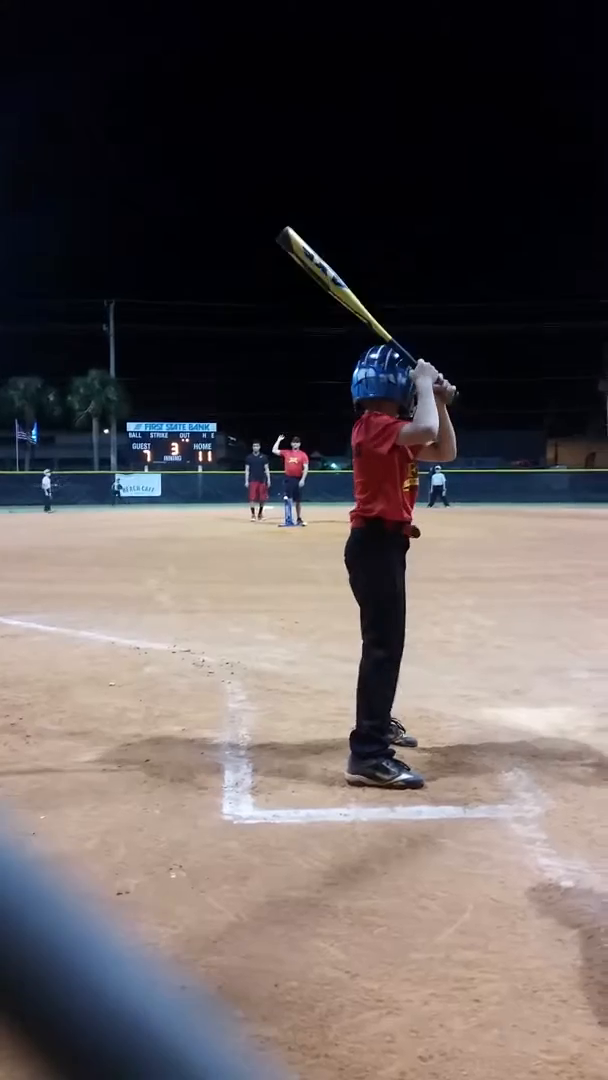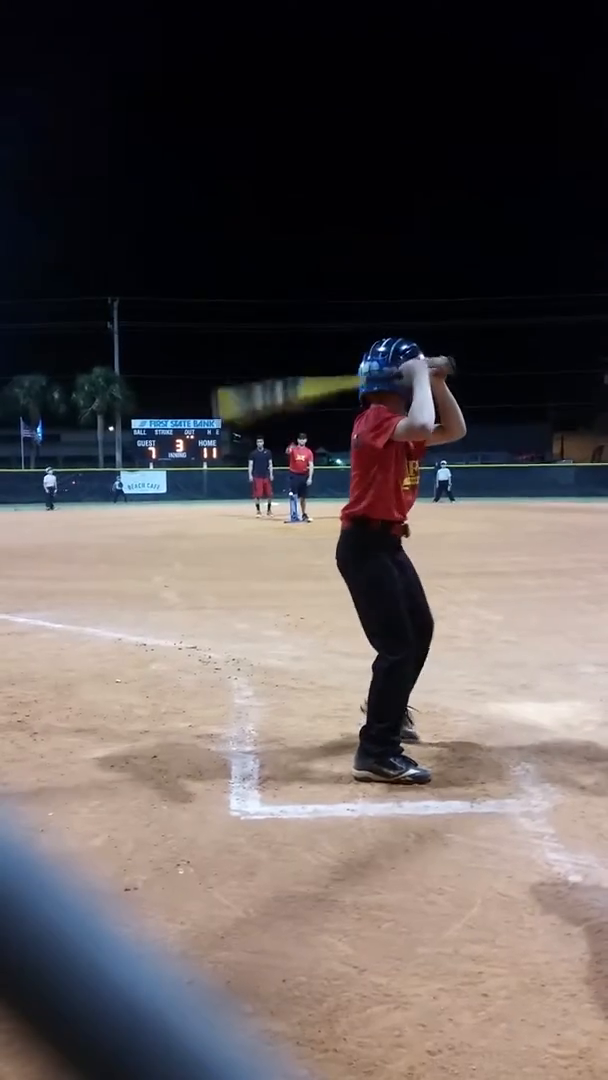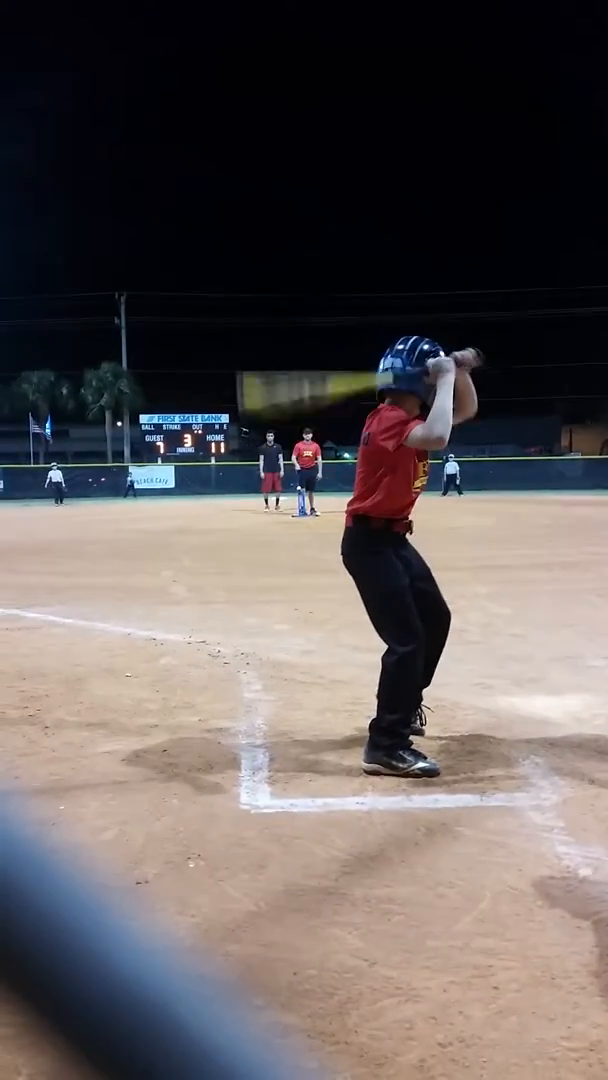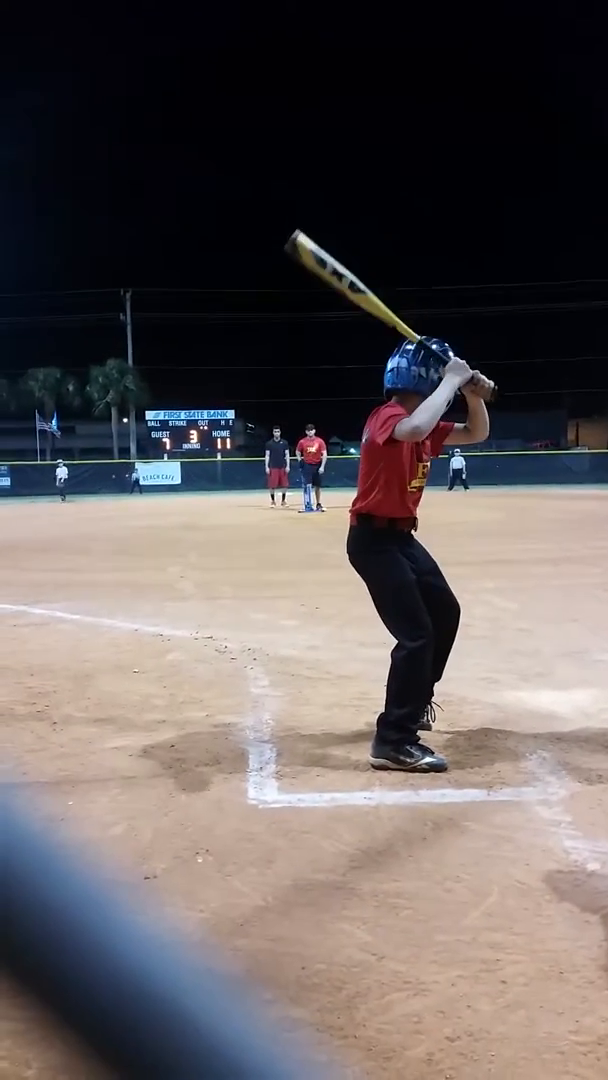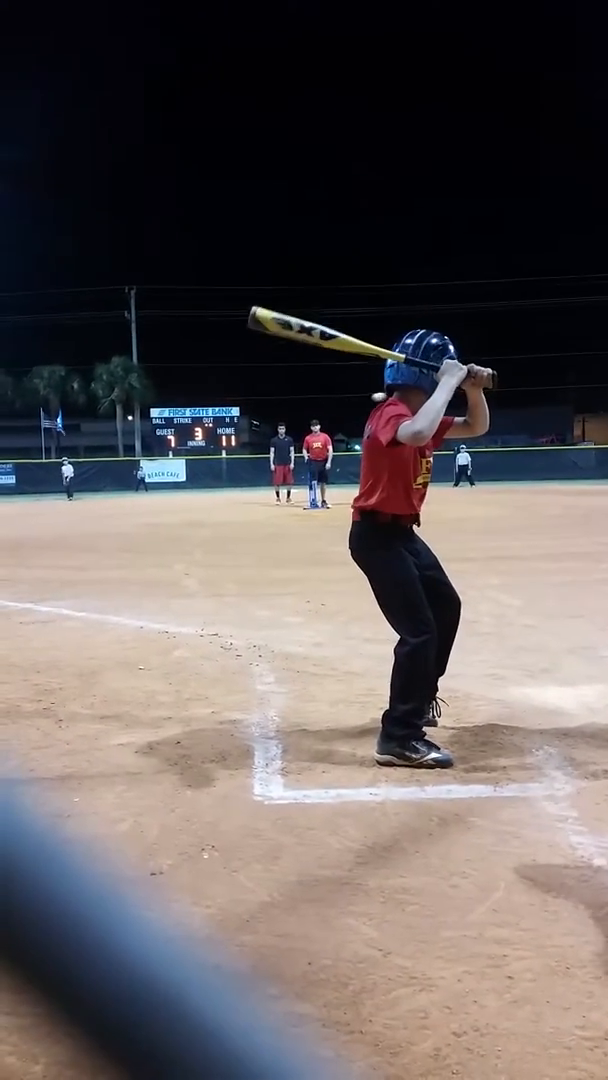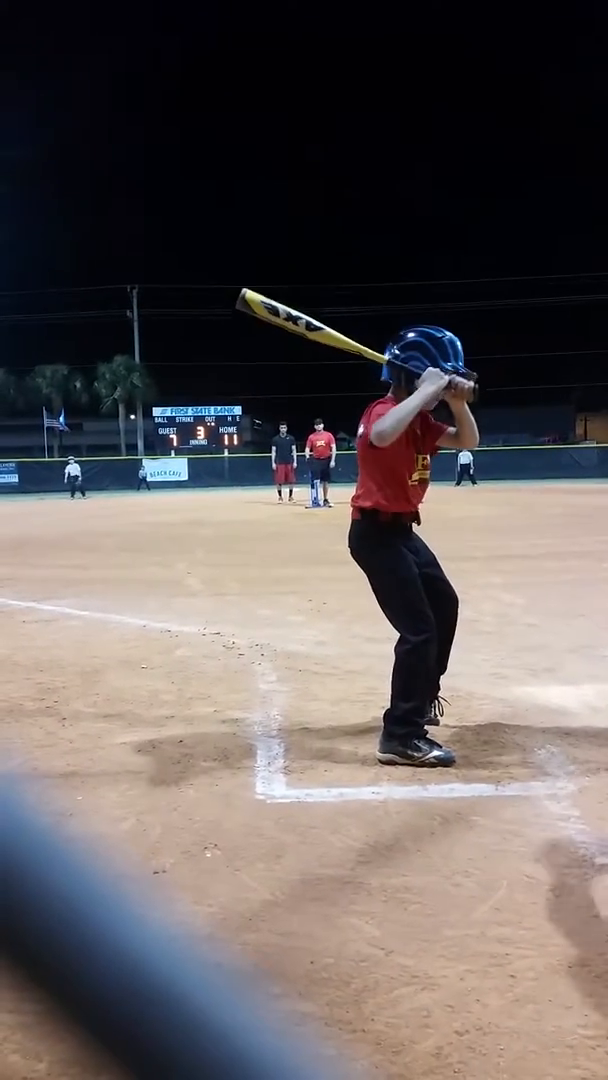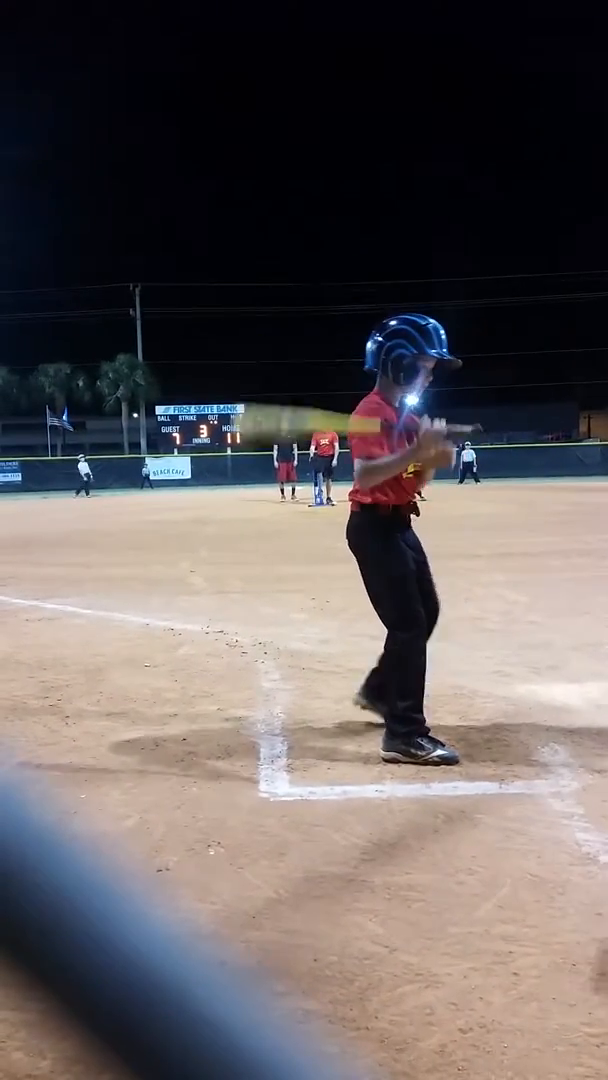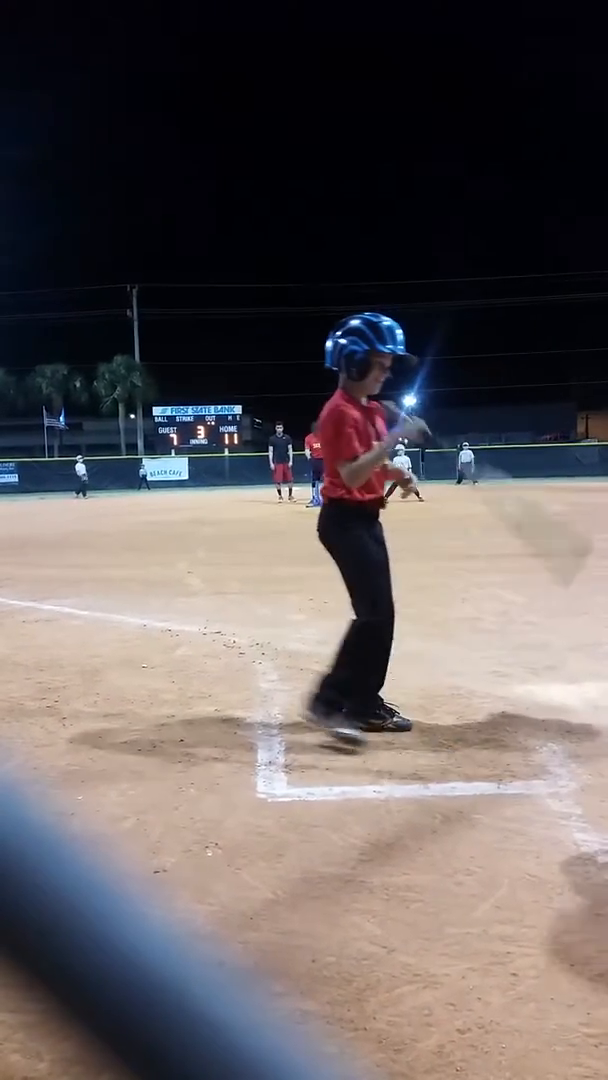
dt=0.4s
person 1, frame 1
left shoulder: (393, 429)
right shoulder: (373, 424)
left elbow: (445, 452)
right elbow: (425, 429)
left wrist: (440, 401)
right wrist: (424, 382)
left hip: (387, 541)
right hip: (375, 542)
left knee: (387, 638)
right knee: (382, 644)
left ankle: (377, 721)
right ankle: (368, 756)
person 1, frame 2
left shoulder: (398, 425)
right shoulder: (375, 419)
left elbow: (455, 430)
right elbow: (421, 426)
left wrist: (437, 382)
right wrist: (420, 376)
left hip: (386, 542)
right hip: (365, 543)
left knee: (419, 628)
right knee: (397, 645)
left ankle: (387, 711)
right ankle: (376, 753)
person 1, frame 3
left shoulder: (408, 417)
right shoulder: (389, 418)
left elbow: (466, 410)
right elbow: (437, 437)
left wrist: (459, 371)
right wrist: (444, 379)
left hip: (394, 537)
right hip: (369, 540)
left knee: (435, 619)
right knee: (406, 639)
left ankle: (404, 703)
right ankle: (386, 746)
person 1, frame 4
left shoulder: (423, 424)
right shoulder: (388, 417)
left elbow: (478, 434)
right elbow: (414, 431)
left wrist: (473, 395)
right wrist: (452, 381)
left hip: (401, 534)
right hip: (373, 538)
left knee: (444, 613)
right knee: (416, 634)
left ankle: (414, 699)
right ankle: (393, 741)
person 1, frame 5
left shoulder: (417, 415)
right shoulder: (390, 414)
left elbow: (477, 427)
right elbow: (417, 435)
left wrist: (474, 389)
right wrist: (449, 381)
left hip: (402, 531)
right hip: (376, 535)
left knee: (446, 607)
right knee: (419, 629)
left ankle: (418, 697)
right ankle: (399, 738)
person 1, frame 6
left shoulder: (420, 419)
right shoulder: (382, 412)
left elbow: (468, 441)
right elbow: (382, 437)
left wrist: (457, 401)
right wrist: (425, 392)
left hip: (402, 529)
right hip: (376, 533)
left knee: (444, 606)
right knee: (418, 628)
left ankle: (421, 695)
right ankle: (401, 736)
person 1, frame 7
left shoulder: (404, 415)
right shoulder: (373, 412)
left elbow: (418, 478)
right elbow: (364, 476)
left wrist: (436, 453)
right wrist: (416, 448)
left hip: (398, 523)
right hip: (375, 527)
left knee: (426, 611)
right knee: (407, 625)
left ankle: (380, 689)
right ankle: (404, 735)
person 1, frame 8
left shoulder: (373, 410)
right shoulder: (339, 413)
right elbow: (352, 476)
left wrist: (395, 471)
right wrist: (393, 437)
left hip: (366, 519)
right hip: (345, 520)
left knee: (377, 613)
right knee: (376, 612)
left ankle: (364, 701)
right ankle: (330, 702)
